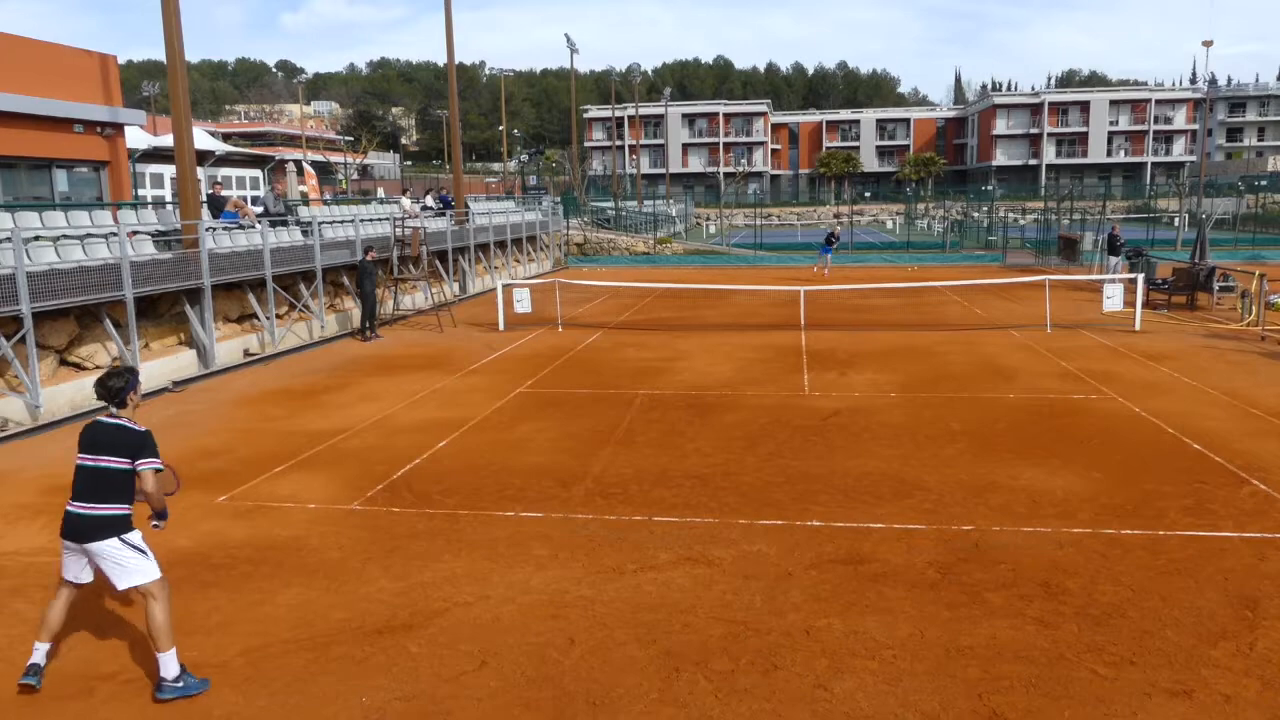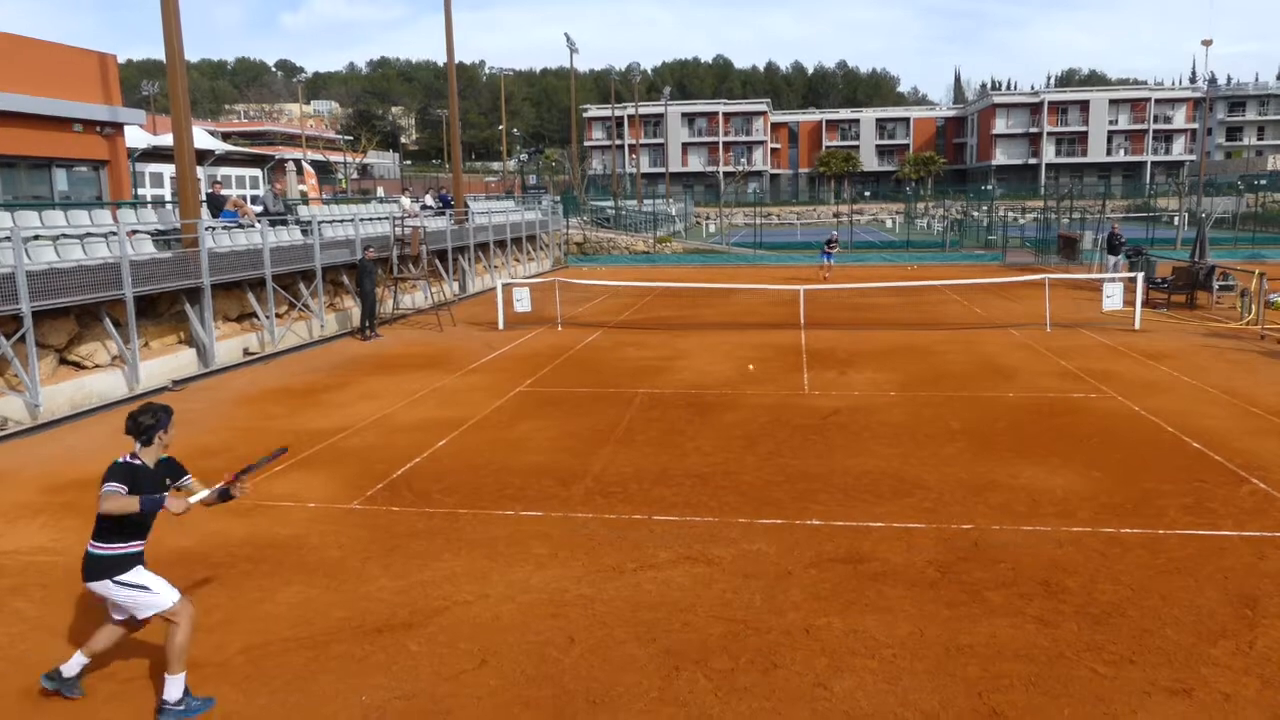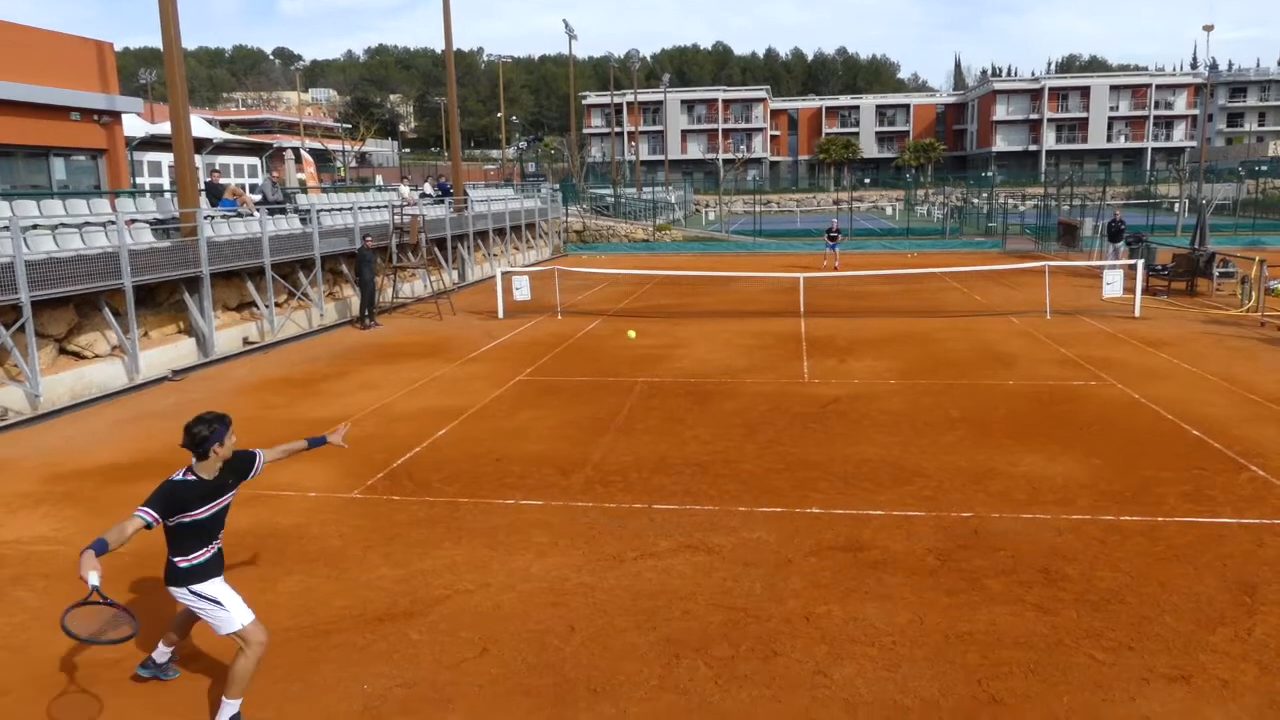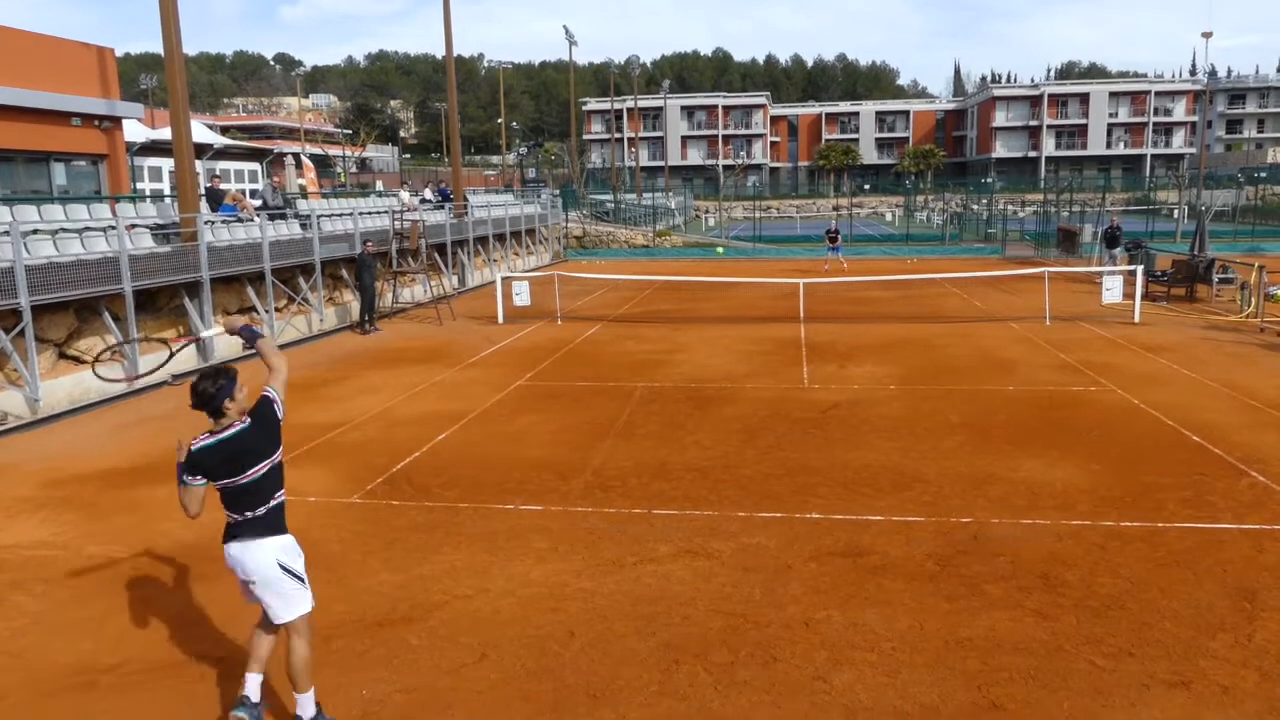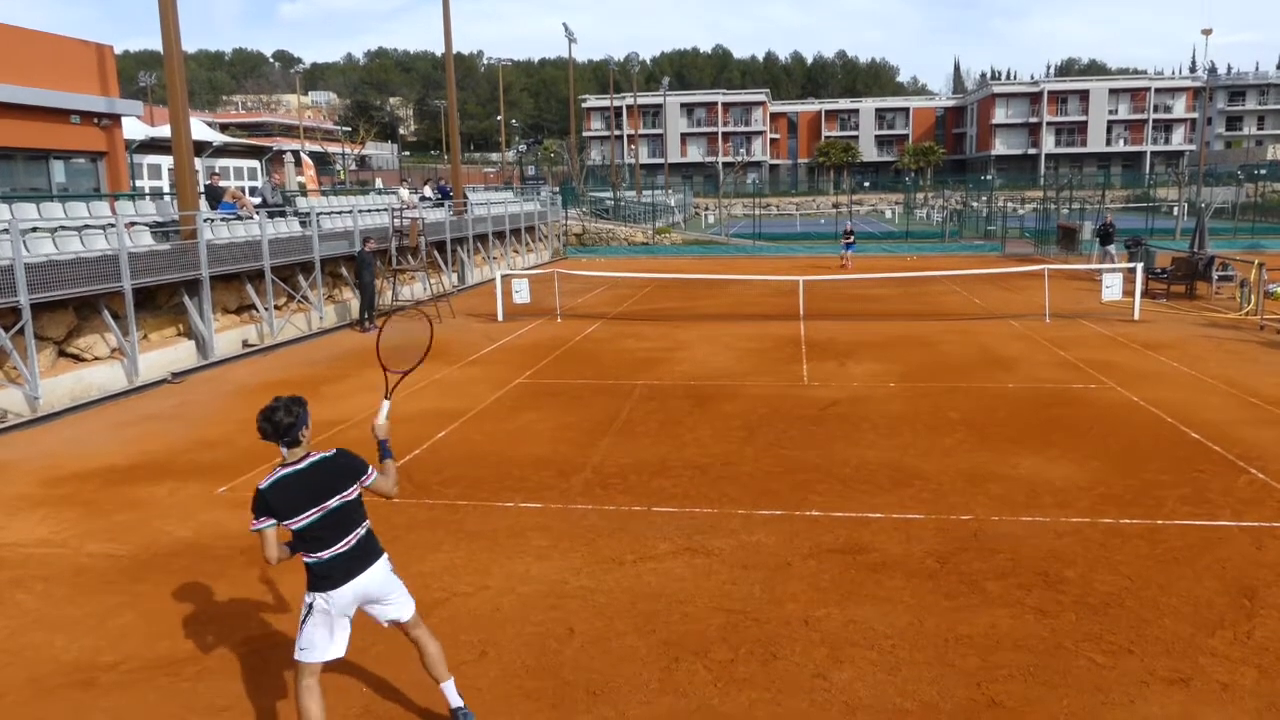
dt=0.4s
person 1, frame 1
left shoulder: (89, 431)
right shoulder: (140, 436)
right elbow: (150, 487)
left wrist: (129, 491)
right wrist: (161, 514)
left hip: (74, 527)
right hip: (110, 531)
left knee: (67, 589)
right knee: (156, 592)
left ankle: (35, 665)
right ankle: (171, 678)
person 1, frame 2
left shoulder: (166, 465)
right shoulder: (121, 469)
left elbow: (203, 496)
right elbow: (106, 505)
left wrist: (228, 492)
right wrist: (159, 501)
left hip: (110, 566)
right hip: (111, 570)
left knee: (132, 621)
right knee: (183, 614)
left ankle: (64, 673)
person 1, frame 3
left shoulder: (234, 465)
right shoulder: (174, 490)
left elbow: (275, 452)
right elbow: (129, 526)
left wrist: (322, 440)
right wrist: (93, 551)
left hip: (208, 567)
right hip: (196, 580)
left knee: (192, 616)
right knee: (255, 640)
left ankle: (154, 662)
person 1, frame 4
left shoulder: (200, 452)
right shoulder: (262, 423)
left elbow: (192, 510)
right elbow: (279, 366)
left wrist: (183, 468)
right wrist: (248, 331)
left hip: (237, 548)
right hip: (270, 546)
left knee: (270, 624)
right knee: (299, 630)
person 1, frame 5
left shoulder: (266, 492)
right shoulder: (339, 461)
left elbow: (272, 555)
right elbow: (391, 490)
right wrist: (385, 444)
left hip: (328, 590)
right hip: (373, 569)
left knee: (307, 678)
right knee: (417, 630)
